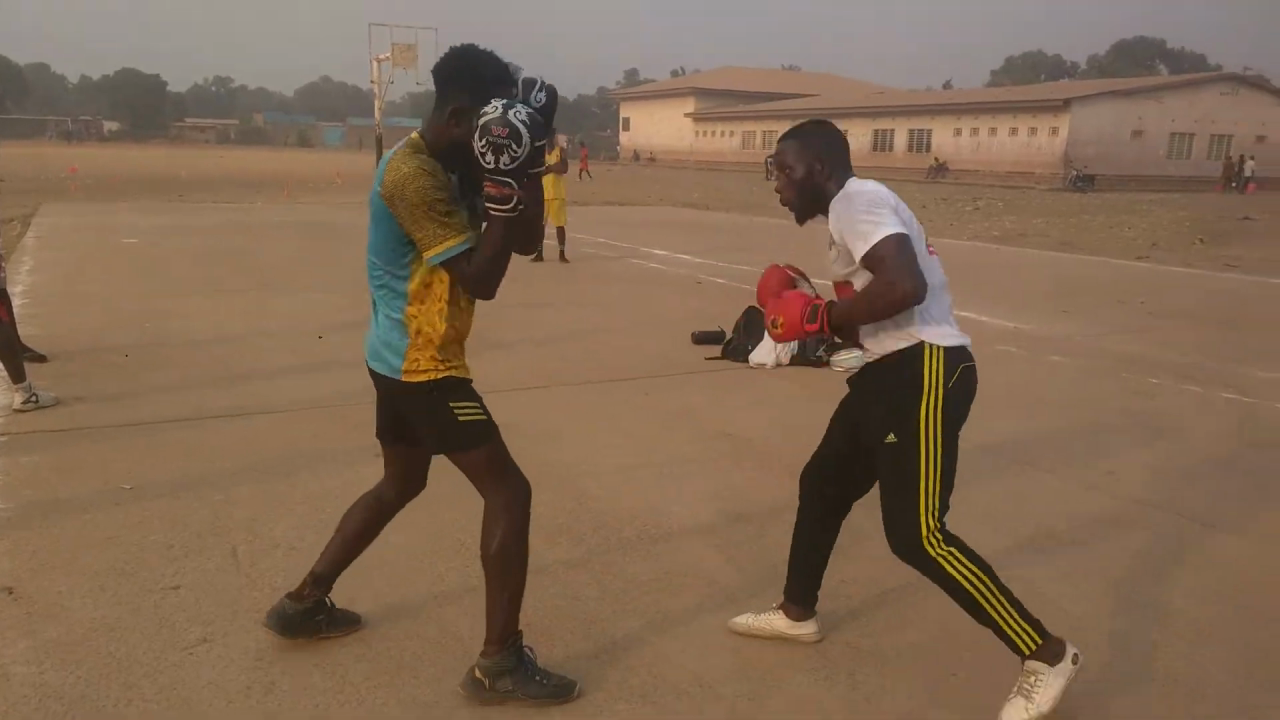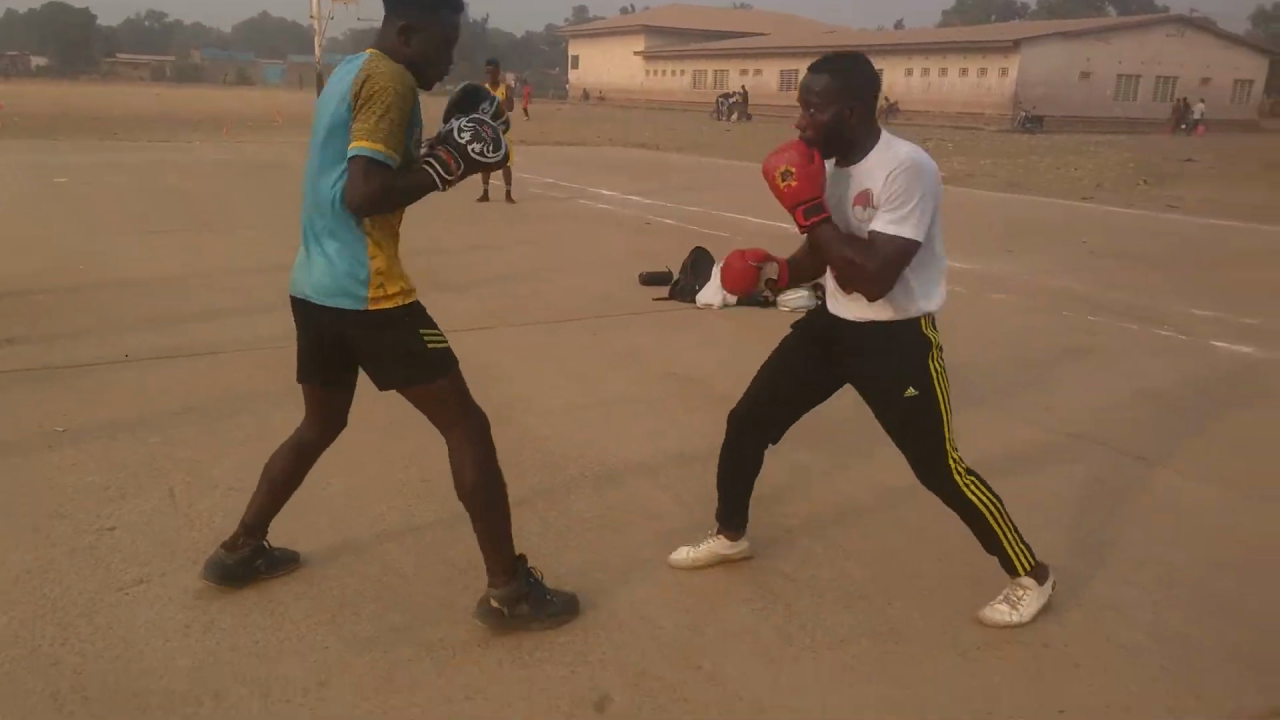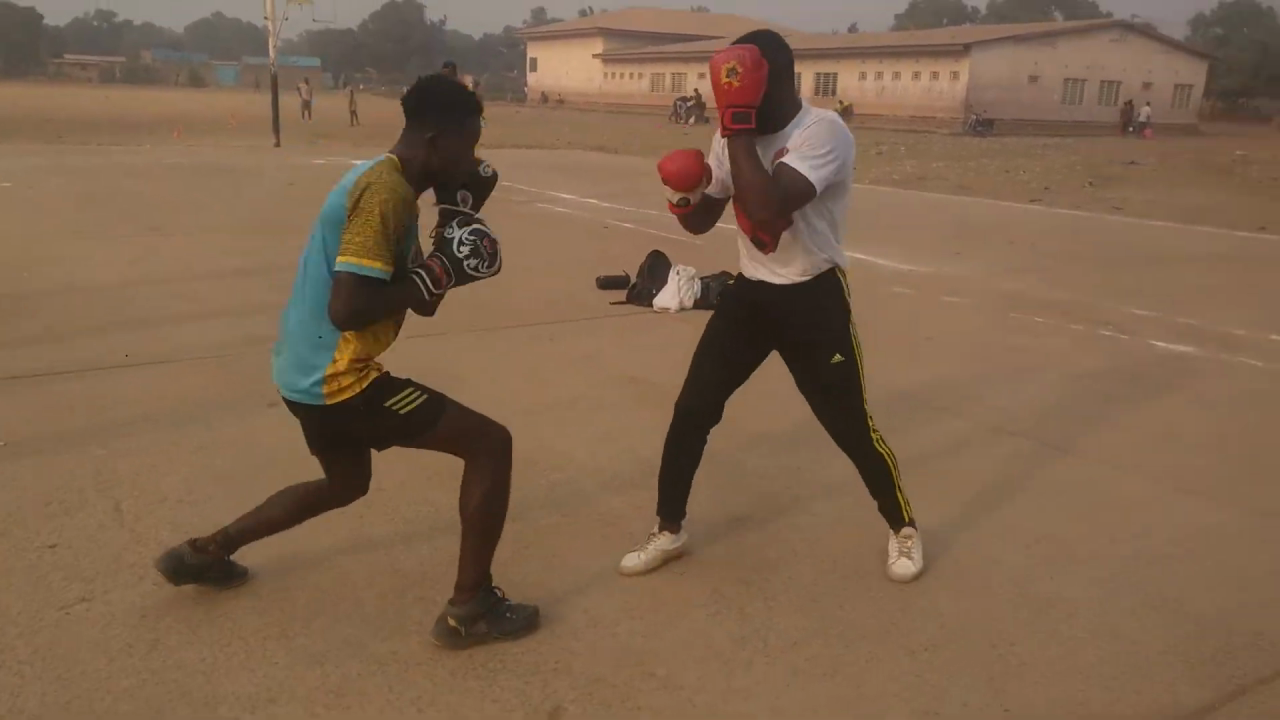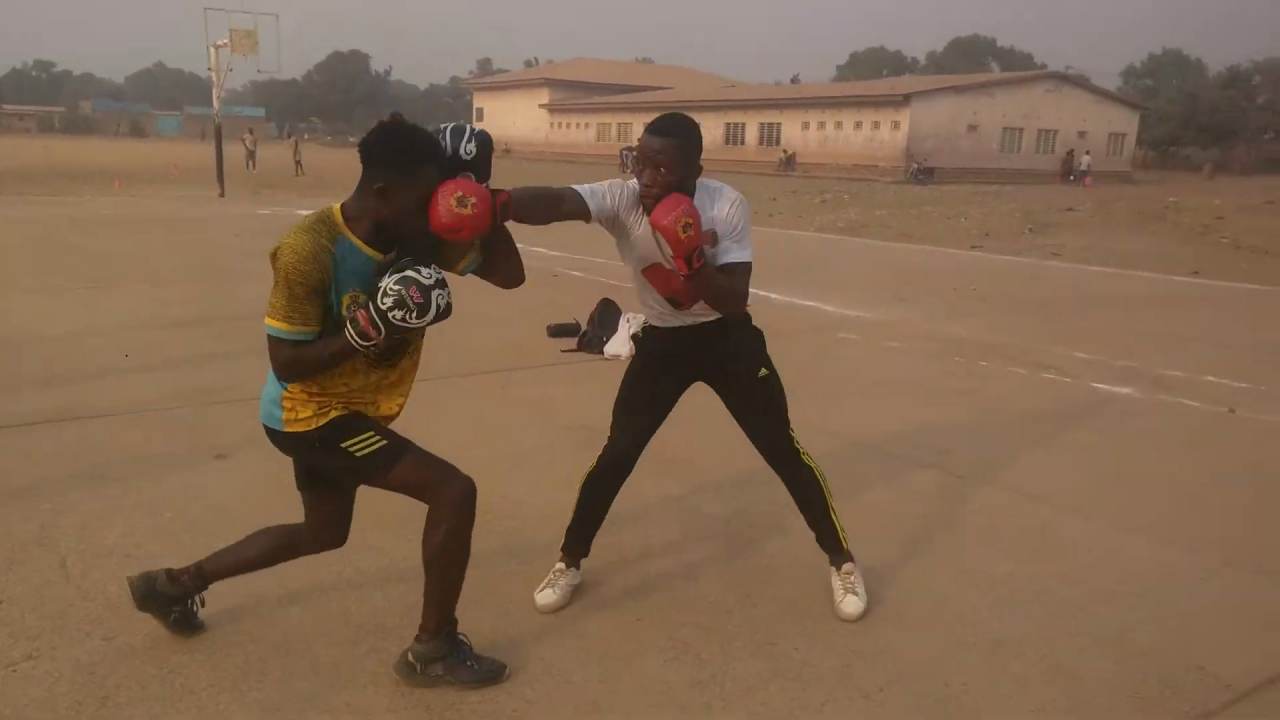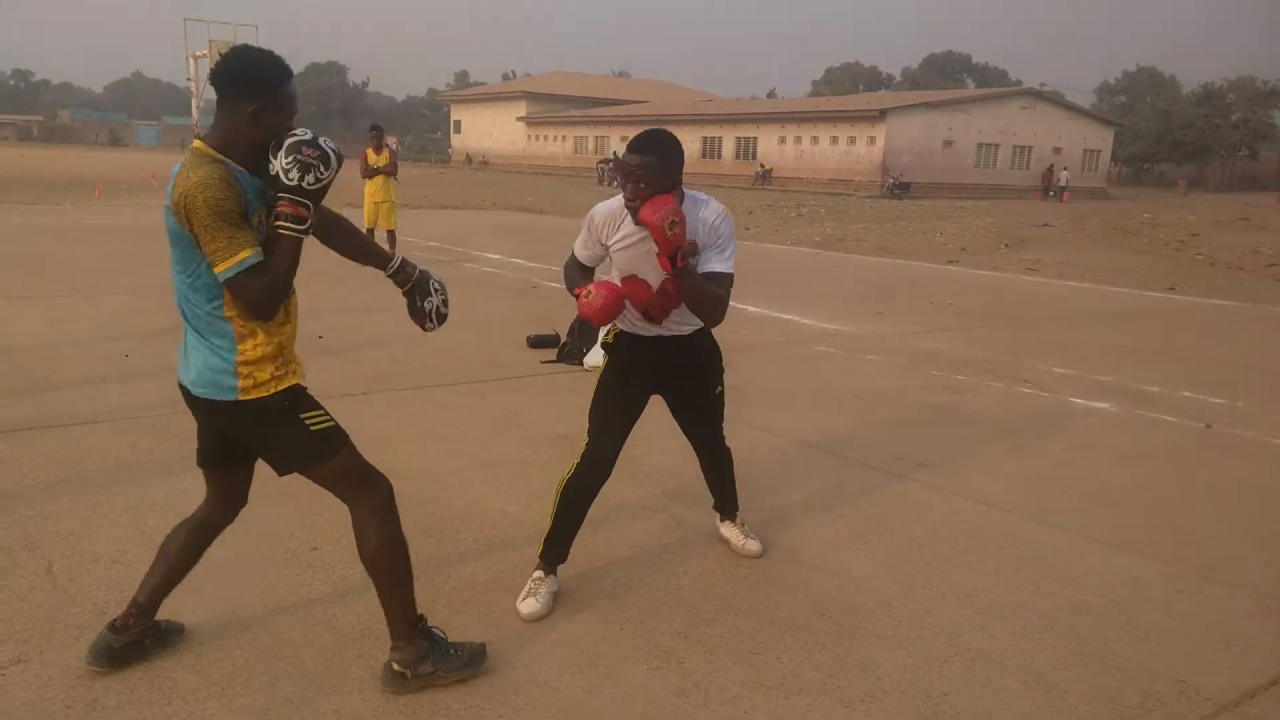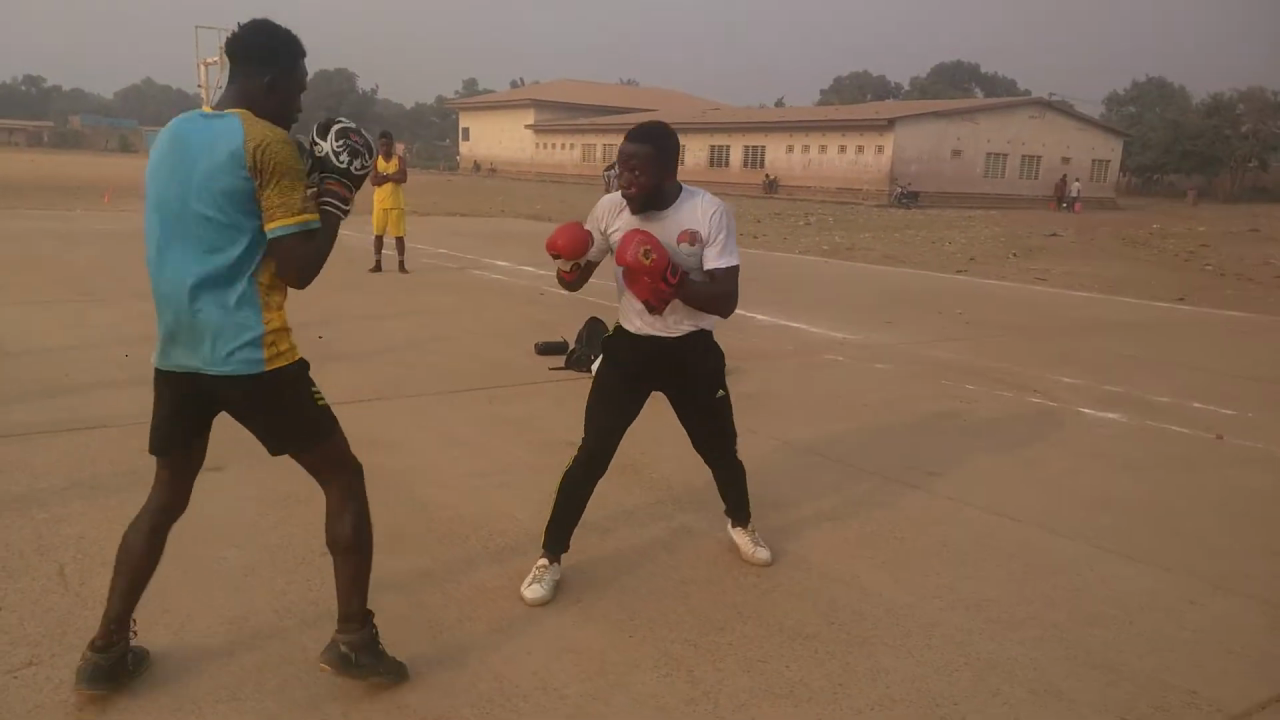
dt=0.3s
person 1, frame 1
left shoulder: (451, 163)
right shoulder: (414, 175)
left elbow: (522, 239)
right elbow: (481, 280)
left wrist: (521, 162)
right wrist: (504, 188)
left hip: (394, 357)
right hip: (421, 366)
left knee: (401, 483)
right knee: (508, 490)
left ankle: (303, 604)
right ankle: (500, 661)
person 1, frame 2
left shoulder: (351, 71)
right shoulder: (390, 81)
right elbow: (364, 195)
left wrist: (455, 139)
right wrist: (447, 163)
left hip: (313, 288)
right hip: (368, 297)
left knee: (319, 424)
right knee: (466, 425)
left ankle: (240, 549)
right ankle: (509, 587)
person 1, frame 3
left shoulder: (380, 186)
right shoulder: (387, 193)
left elbow: (415, 285)
right elbow: (347, 307)
left wrist: (462, 213)
right wrist: (438, 272)
left hip: (312, 378)
right hip: (335, 382)
left knee: (344, 484)
right knee: (490, 443)
left ankle: (202, 554)
right ankle: (470, 606)
person 1, frame 4
left shoulder: (419, 231)
right shoulder: (308, 249)
left elbow: (508, 273)
right elbow: (287, 364)
right wrist: (373, 323)
left hip: (347, 413)
right hip: (307, 416)
left knee: (322, 532)
right knee: (454, 491)
left ankle: (173, 583)
right ankle: (433, 646)
person 1, frame 5
left shoulder: (244, 168)
right shoulder: (209, 184)
left elbow: (325, 220)
right elbow: (259, 301)
left wrist: (398, 265)
right wrist: (292, 206)
left hip: (207, 378)
right hip: (253, 381)
left knee: (220, 505)
right knee: (371, 493)
left ankle: (128, 630)
right ankle: (412, 648)
person 1, frame 6
left shoulder: (173, 134)
right shoulder: (272, 143)
right elbow: (298, 269)
right wrist: (337, 192)
left hip: (177, 354)
right hip: (252, 354)
left knee: (167, 498)
right knee: (343, 479)
left ankle: (108, 648)
right ankle: (355, 637)
person 2, frame 1
left shoulder: (856, 199)
right shoulder: (850, 212)
left elbow: (905, 285)
left wrist: (822, 313)
right wrist: (817, 314)
left hip: (922, 374)
right hip: (886, 374)
left knee: (916, 536)
right knee: (820, 484)
left ankle: (1046, 657)
right ankle: (796, 614)
person 2, frame 2
left shoulder: (907, 167)
right shoulder: (827, 166)
left elbow: (874, 279)
left wrist: (809, 212)
right wrist: (778, 271)
left hip: (898, 336)
right hip: (832, 325)
left knee: (940, 470)
right knee: (748, 421)
left ankle: (1031, 576)
right ankle: (730, 535)
person 2, frame 3
left shoulder: (824, 131)
right shoulder: (729, 135)
left elbow: (770, 209)
right elbow: (699, 222)
left wrist: (740, 118)
right wrist: (686, 196)
left hip: (814, 300)
right hip: (749, 294)
left knee: (852, 430)
right knee: (693, 410)
left ankle: (902, 527)
right ankle: (668, 530)
person 2, frame 4
left shoulder: (727, 205)
right shoulder: (619, 196)
left elbow: (734, 302)
right elbow: (551, 202)
left wrist: (690, 257)
left hip: (728, 338)
right hip: (662, 342)
left knee: (784, 451)
right knee: (618, 454)
left ankle: (842, 563)
right ankle: (568, 562)
person 2, frame 5
left shoulder: (713, 218)
right shoulder: (605, 216)
left elbow: (715, 313)
right elbow: (578, 270)
left wrist: (676, 259)
right wrist: (587, 296)
left hip: (692, 349)
right hip: (631, 348)
left knee: (711, 443)
right knee: (597, 459)
left ankle: (728, 518)
right ankle: (545, 570)
person 2, frame 6
left shoulder: (710, 212)
right shoulder: (610, 208)
left elbow: (725, 302)
right elbow: (577, 280)
left wrist: (670, 274)
right wrist: (569, 267)
left hip: (692, 350)
right hip: (630, 346)
left knee: (719, 450)
right knee: (592, 452)
left ankle: (740, 523)
right ankle: (550, 557)
